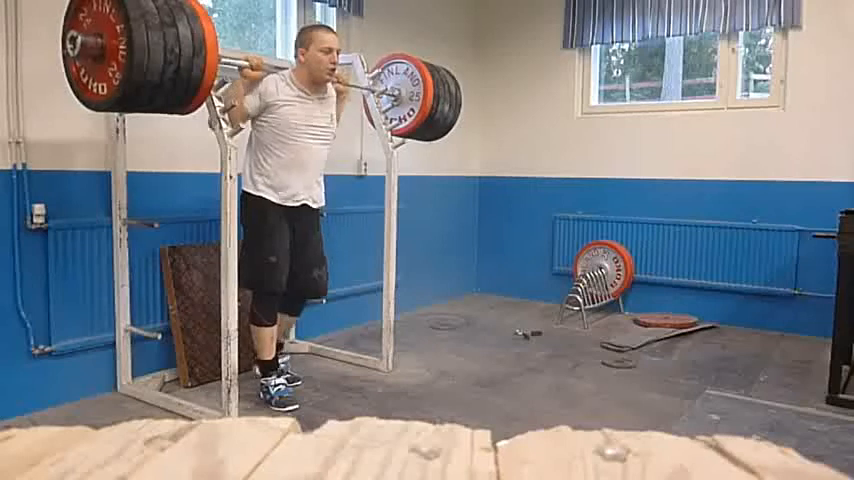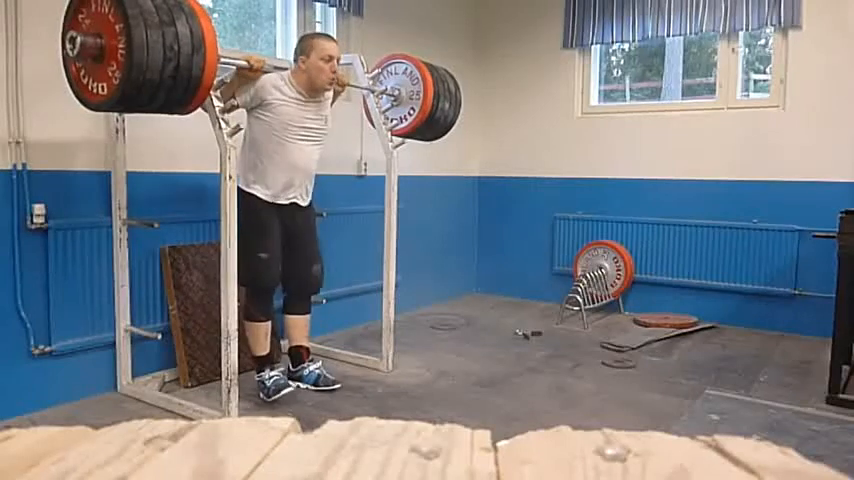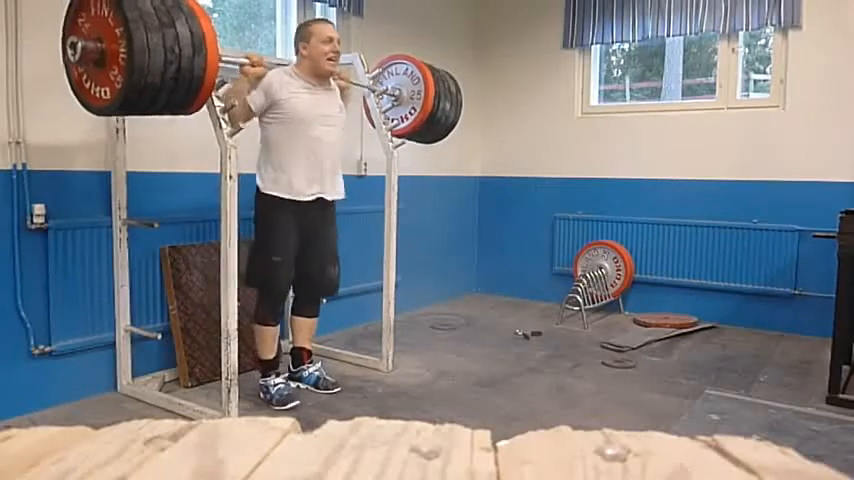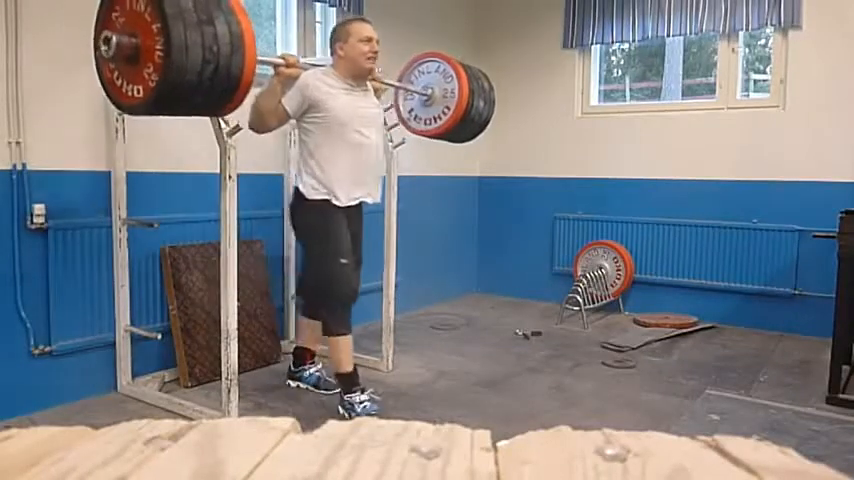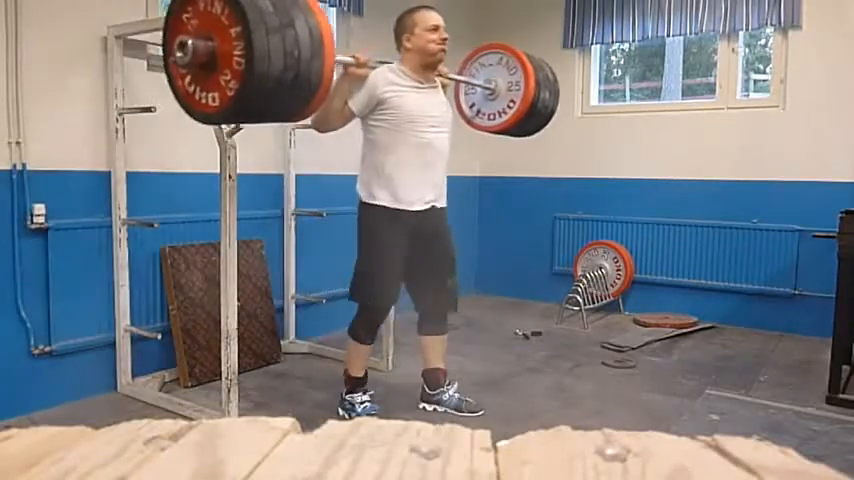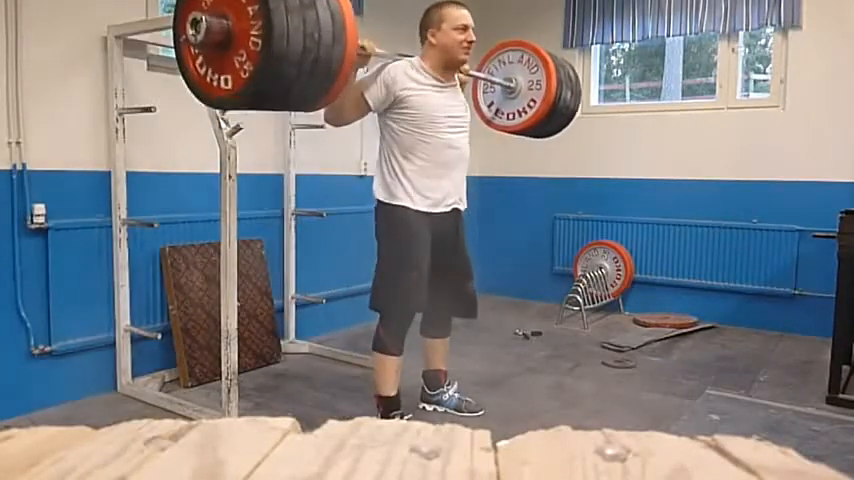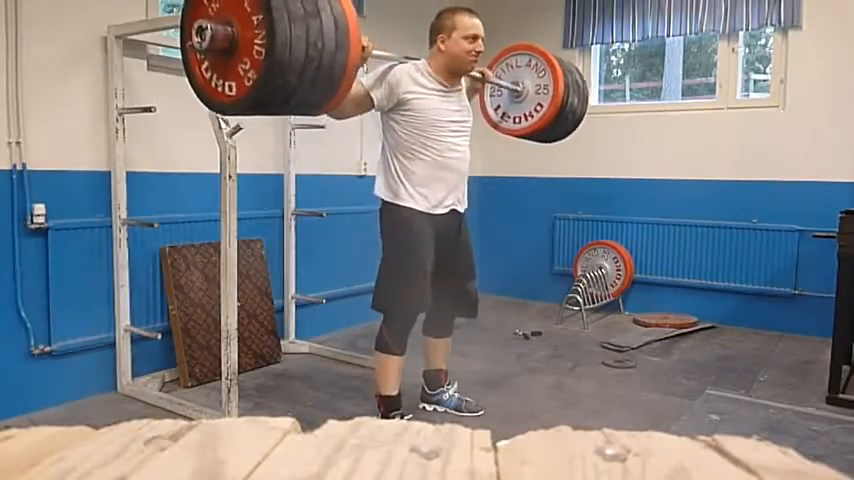
dt=0.7s
person 1, frame 1
left shoulder: (328, 94)
right shoulder: (270, 87)
left wrist: (341, 95)
right wrist: (244, 79)
left hip: (308, 205)
right hip: (267, 203)
left knee: (303, 288)
right knee: (268, 290)
left ankle: (273, 355)
right ankle: (269, 377)
person 1, frame 2
left shoulder: (324, 96)
right shoulder: (267, 86)
left wrist: (337, 92)
right wrist: (241, 75)
left hip: (300, 203)
right hip: (260, 201)
left knee: (302, 285)
right knee: (262, 286)
left ankle: (302, 364)
right ankle: (266, 372)
person 1, frame 3
left shoulder: (332, 91)
right shoulder: (275, 83)
right elbow: (227, 118)
left wrist: (343, 92)
right wrist: (246, 78)
left hip: (321, 202)
right hip: (280, 201)
left knee: (315, 286)
right knee: (274, 289)
left ankle: (302, 364)
right ankle: (270, 376)
person 1, frame 4
left shoulder: (369, 91)
right shoulder: (312, 84)
right elbow: (259, 122)
right wrist: (280, 79)
left hip: (354, 204)
right hip: (320, 204)
left knee: (323, 294)
right knee: (335, 294)
left ankle: (302, 365)
right ankle: (351, 391)
person 1, frame 5
left shoulder: (438, 88)
right shoulder: (380, 82)
right elbow: (322, 122)
right wrist: (347, 78)
left hip: (431, 209)
right hip: (386, 210)
left knee: (437, 300)
right knee: (375, 304)
left ankle: (436, 388)
right ankle: (353, 393)
person 1, frame 6
left shoulder: (454, 84)
right shoulder: (397, 76)
right elbow: (336, 116)
right wrist: (352, 67)
left hip: (449, 211)
right hip: (406, 212)
left knee: (445, 303)
right knee: (399, 310)
left ankle: (436, 389)
right ankle: (388, 413)
person 1, frame 7
left shoulder: (459, 86)
right shoulder: (401, 77)
right elbow: (340, 109)
left wrist: (476, 87)
left hip: (451, 213)
right hip: (409, 213)
left knee: (448, 302)
right knee: (401, 310)
left ankle: (436, 388)
right ankle: (389, 413)
